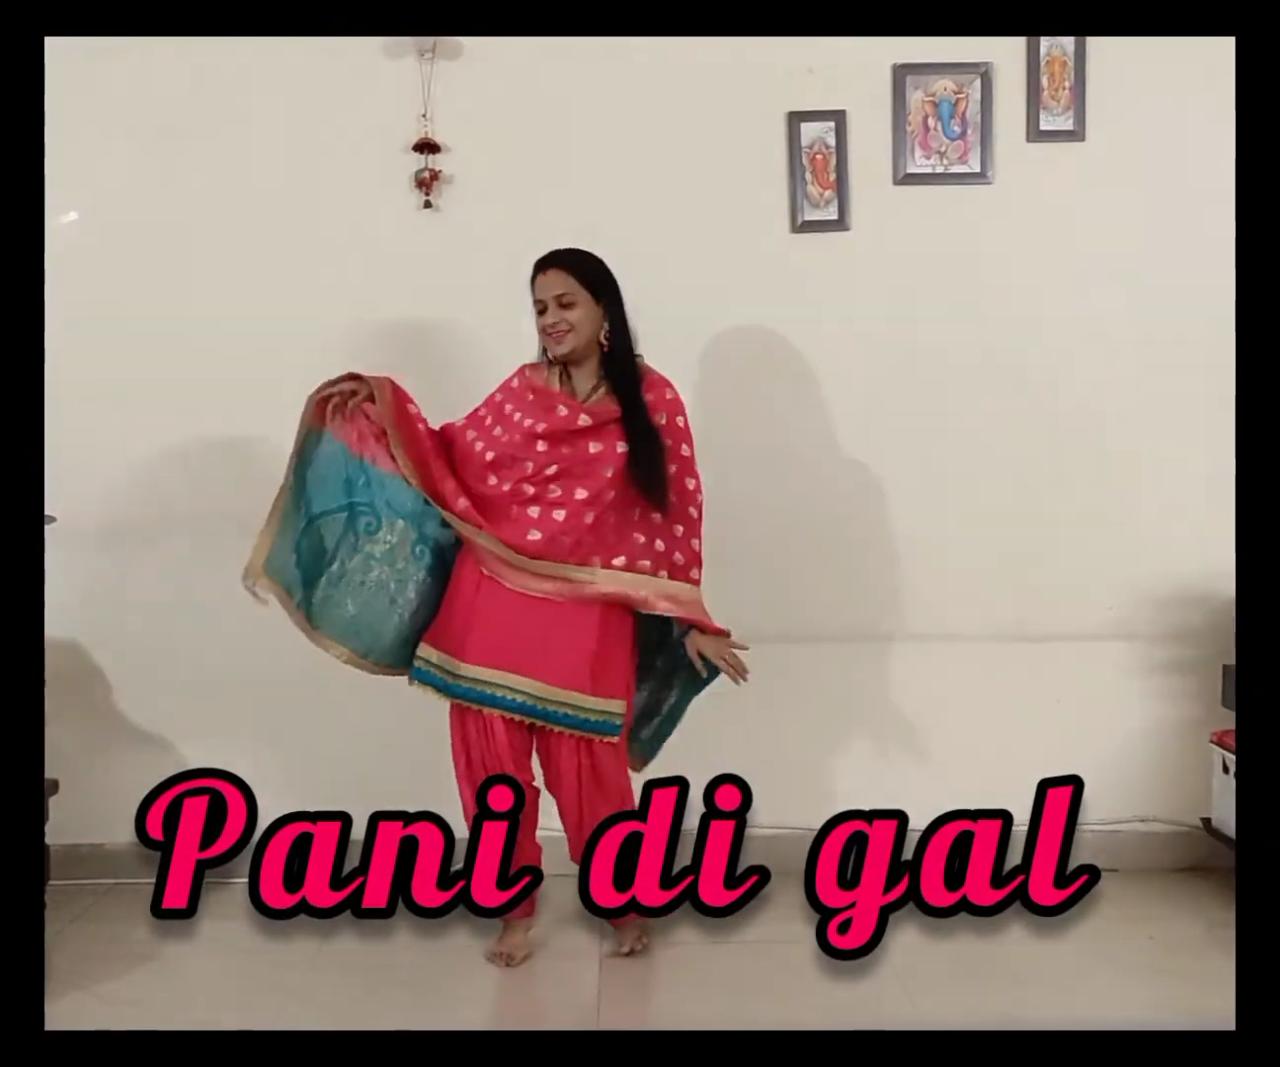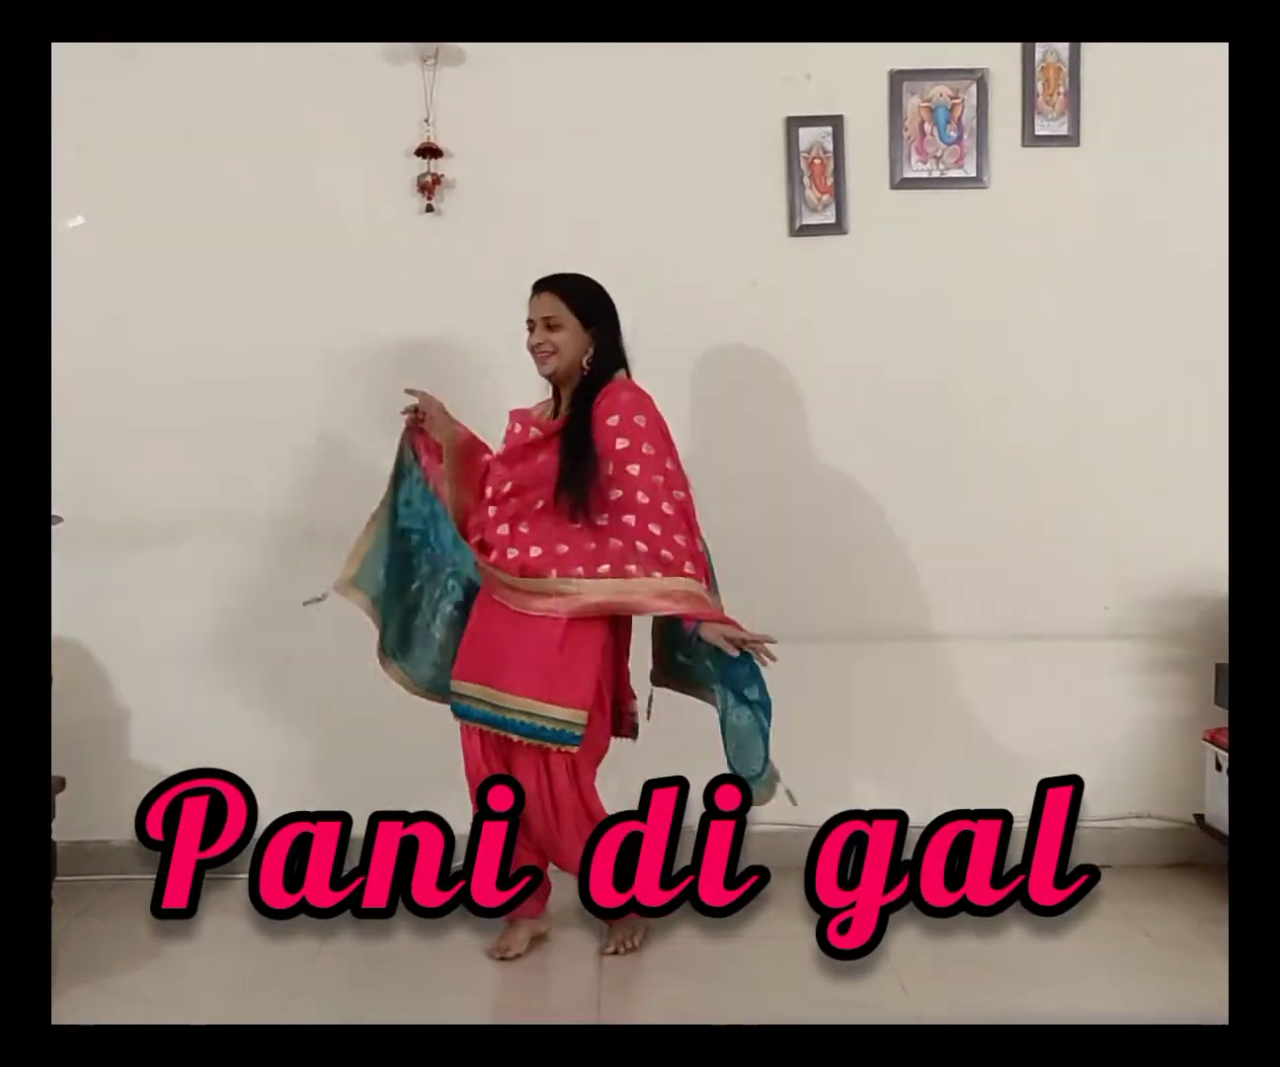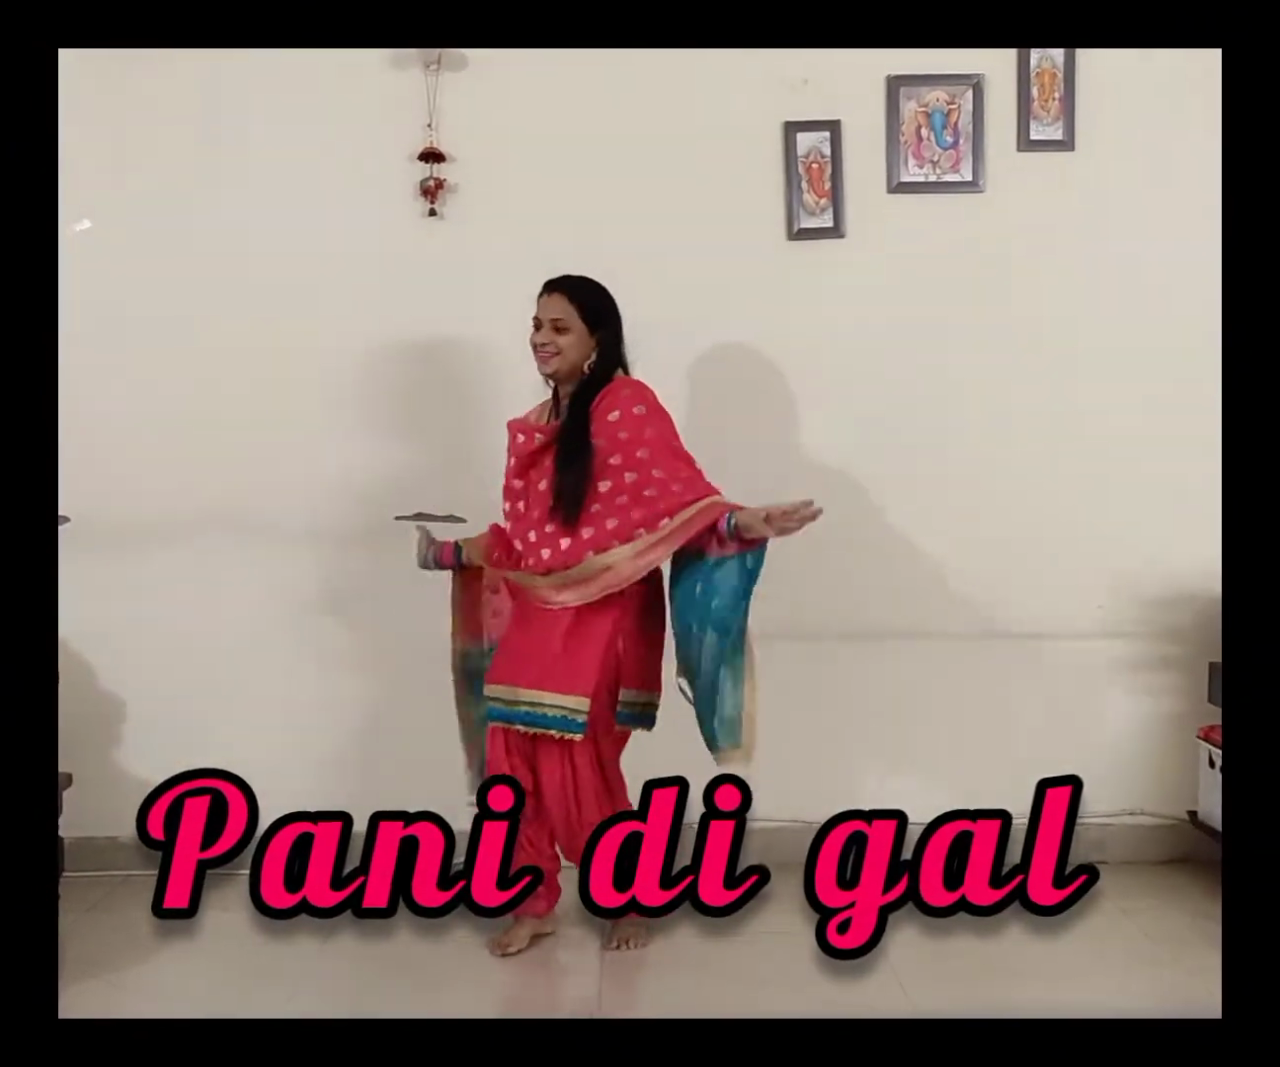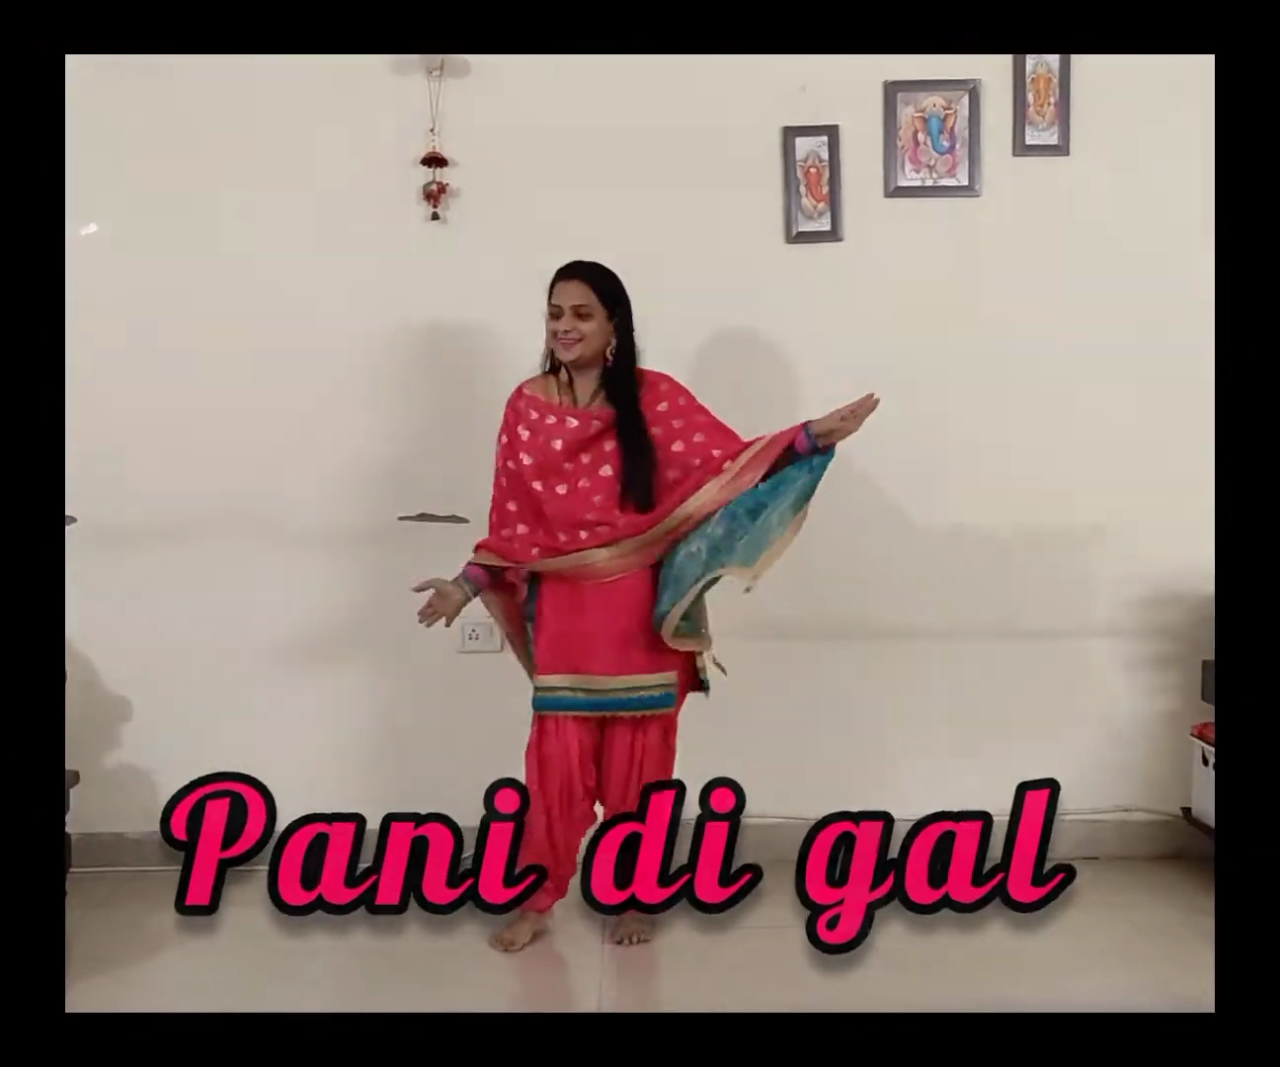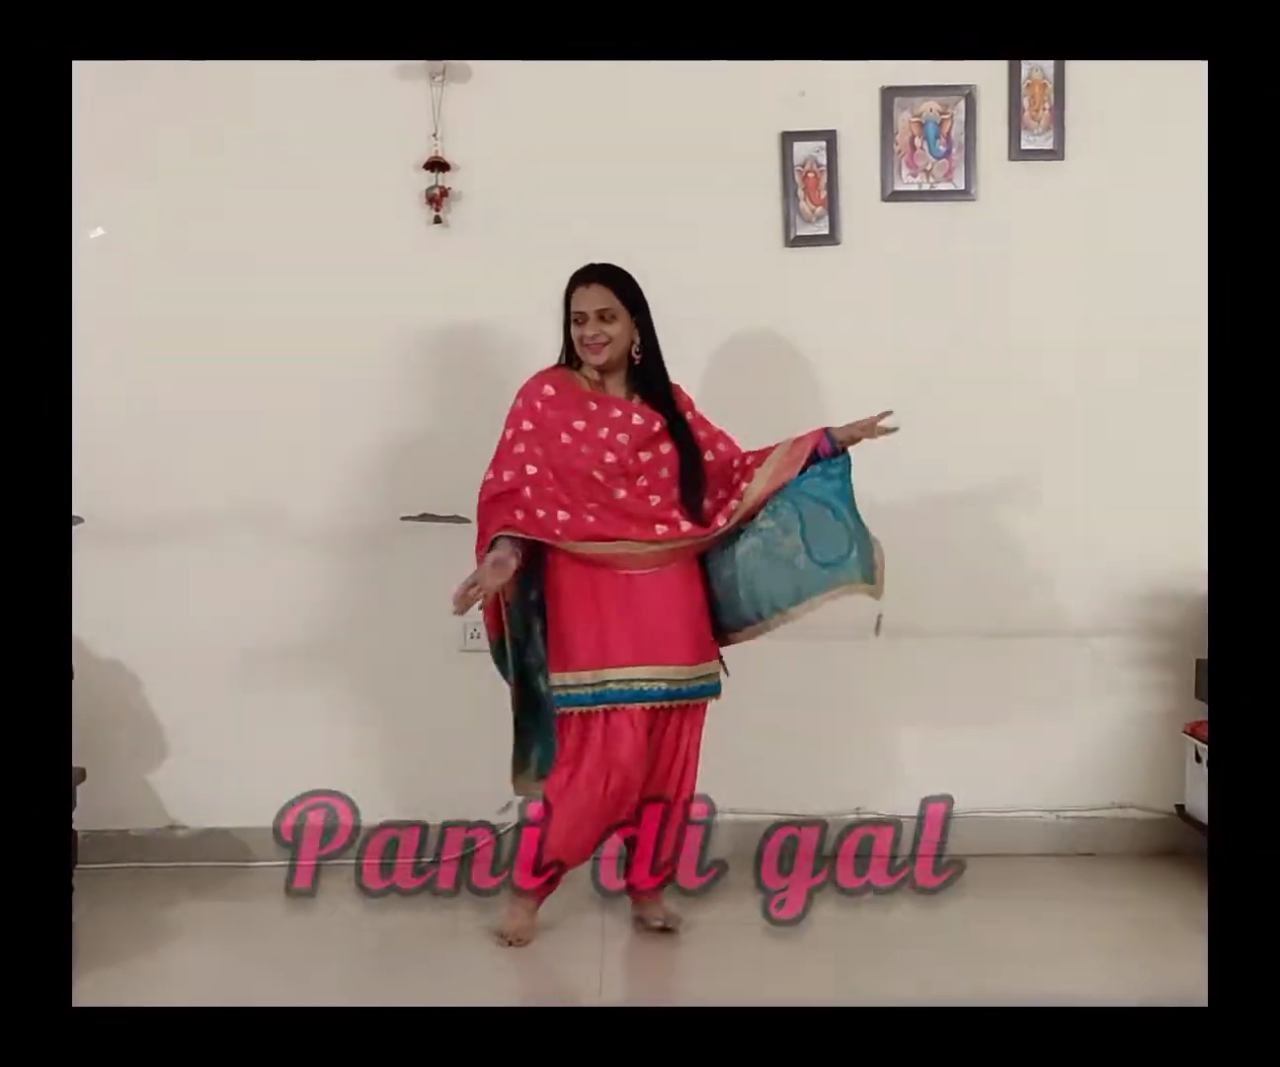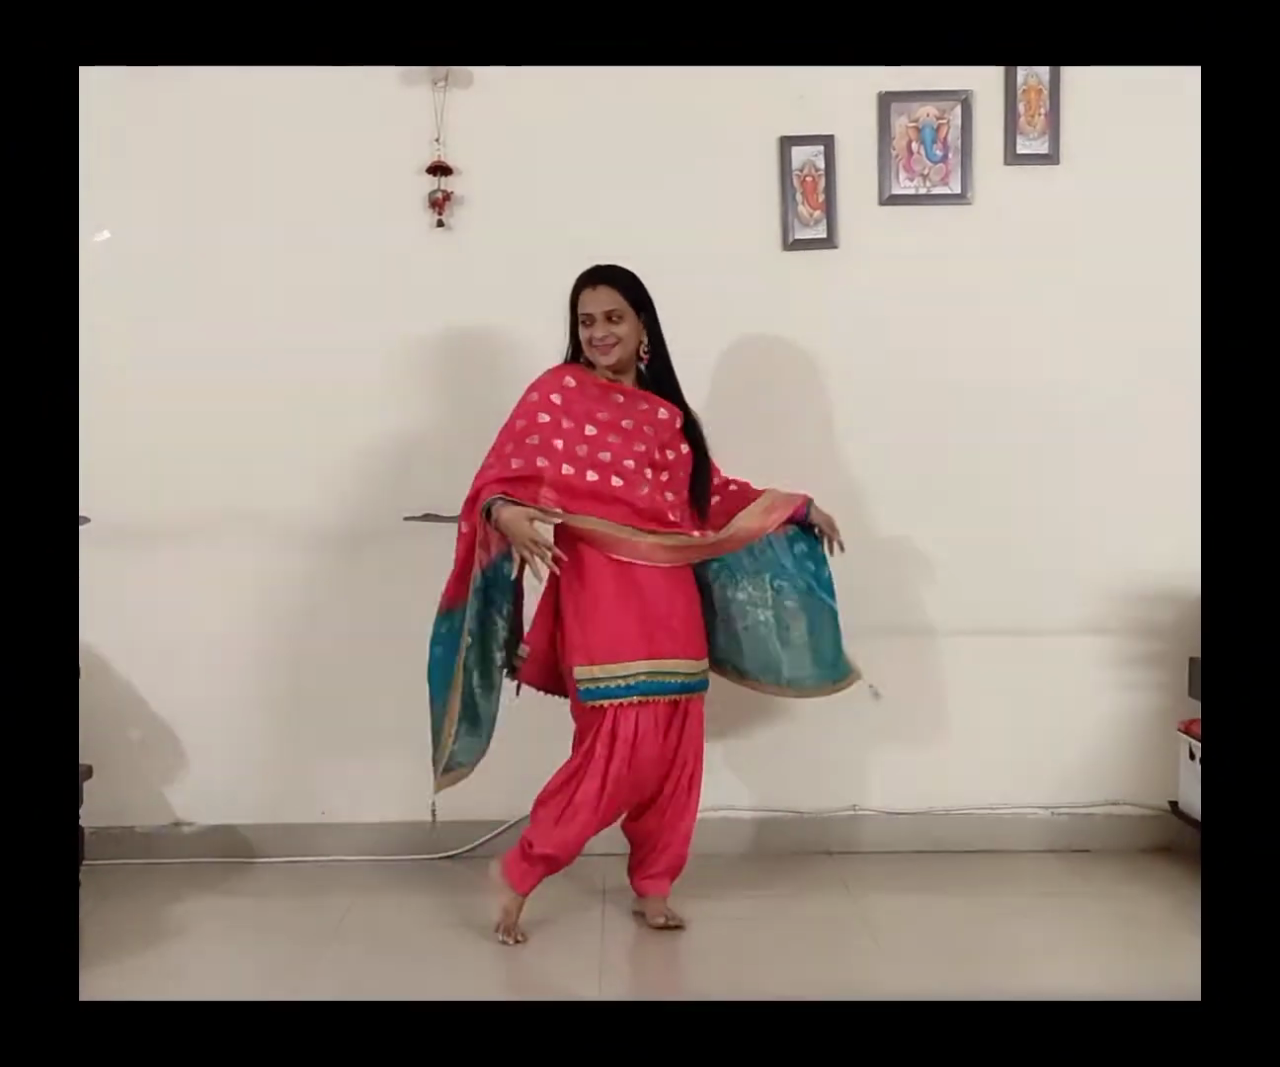
dt=0.3s
person 1, frame 1
left shoulder: (653, 399)
right shoulder: (521, 390)
left elbow: (674, 517)
right elbow: (453, 461)
left wrist: (692, 625)
right wrist: (382, 404)
left hip: (587, 611)
right hip: (493, 600)
left knee: (589, 768)
right knee: (489, 763)
right ankle: (516, 909)
person 1, frame 2
left shoulder: (623, 407)
right shoulder: (537, 419)
left elbow: (658, 516)
left wrist: (699, 613)
right wrist: (445, 437)
left hip: (573, 626)
right hip: (499, 618)
left knee: (554, 779)
right knee: (492, 770)
right ankle: (528, 906)
person 1, frame 3
left shoulder: (625, 404)
right shoulder: (534, 426)
left elbow: (675, 492)
left wrist: (743, 521)
right wrist: (455, 552)
left hip: (605, 617)
right hip: (542, 618)
left knee: (578, 769)
right knee: (511, 762)
right ankle: (534, 903)
person 1, frame 4
left shoulder: (654, 396)
right shoulder: (526, 405)
left elbow: (725, 464)
right elbow: (513, 512)
left wrist: (814, 434)
right wrist: (471, 581)
left hip: (643, 604)
right hip: (565, 607)
left knee: (638, 759)
right knee: (557, 755)
right ankle: (534, 899)
person 1, frame 5
left shoulder: (669, 402)
right shoulder: (545, 395)
left elbow: (736, 472)
right elbow: (510, 494)
left wrist: (830, 439)
right wrist: (503, 556)
left hip: (672, 604)
right hip: (593, 602)
left knee: (671, 753)
right knee: (605, 753)
left ankle: (650, 888)
right ankle: (532, 888)
person 1, frame 6
left shoulder: (665, 403)
right shoulder: (557, 391)
left elbow: (712, 492)
right elbow: (500, 479)
left wrist: (797, 508)
right wrist: (507, 515)
left hip: (672, 594)
right hip: (603, 592)
left knee: (676, 744)
right knee: (623, 745)
left ankle: (653, 884)
right ankle: (518, 873)
